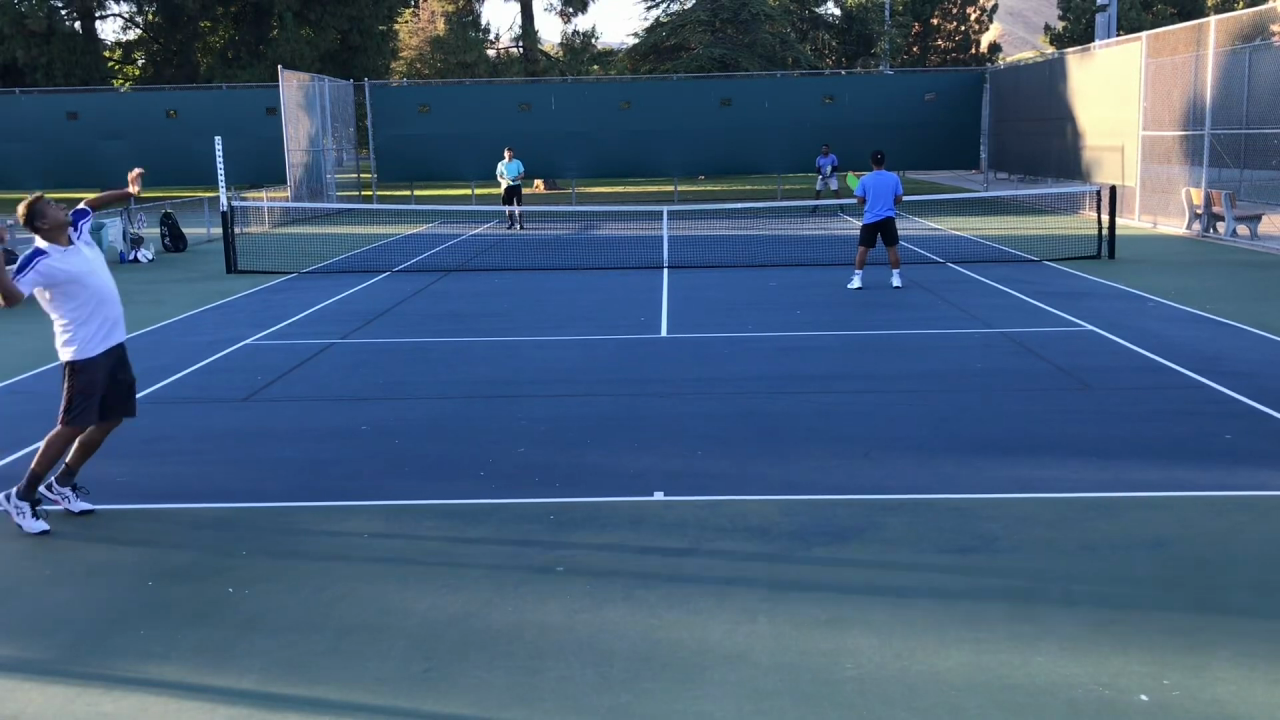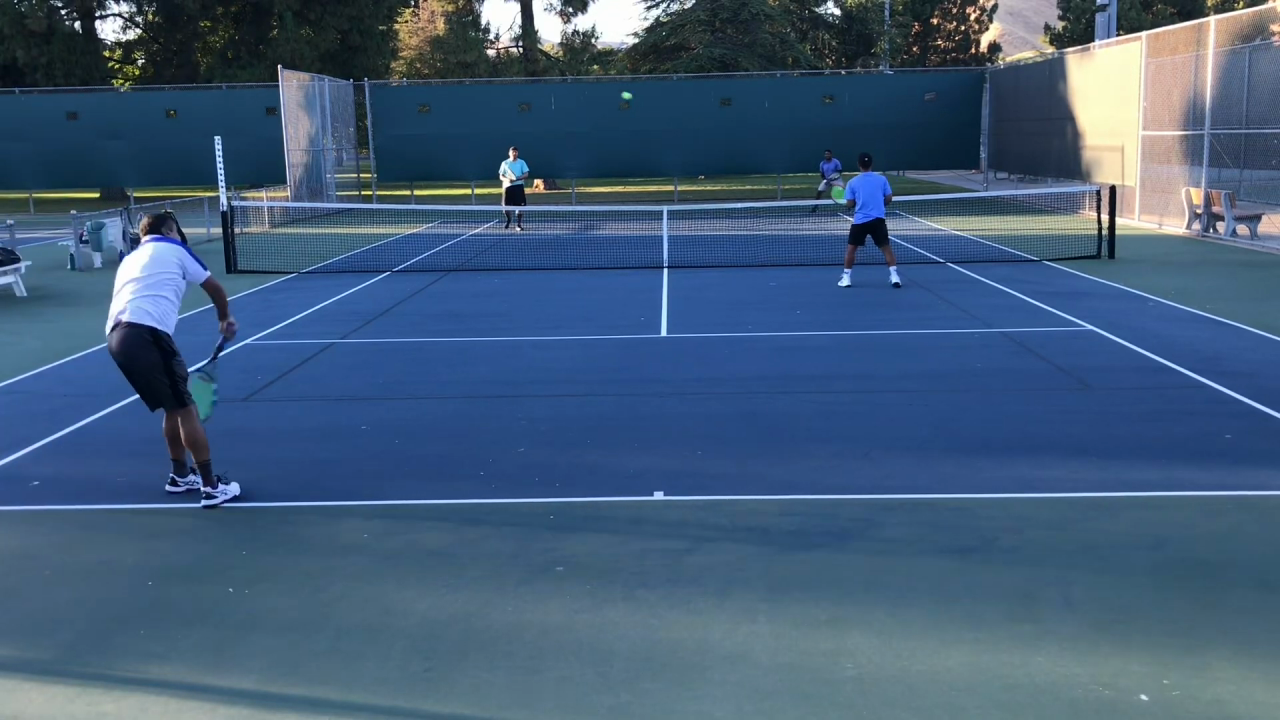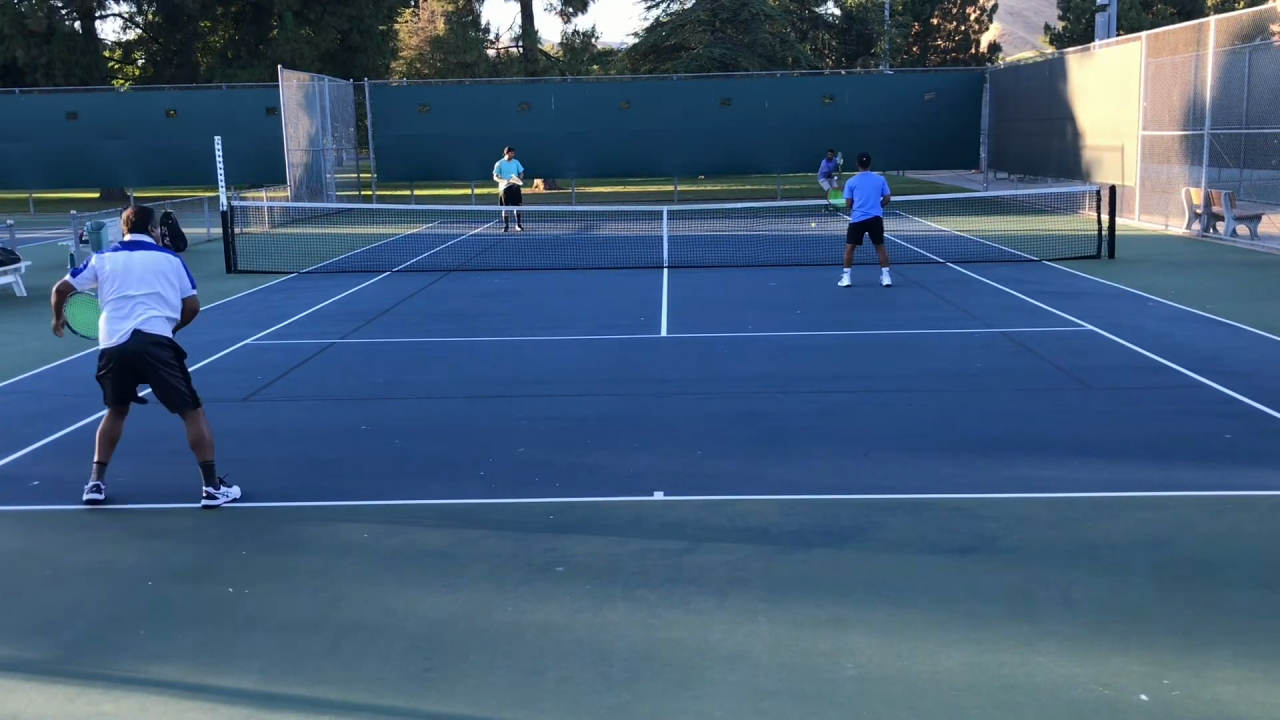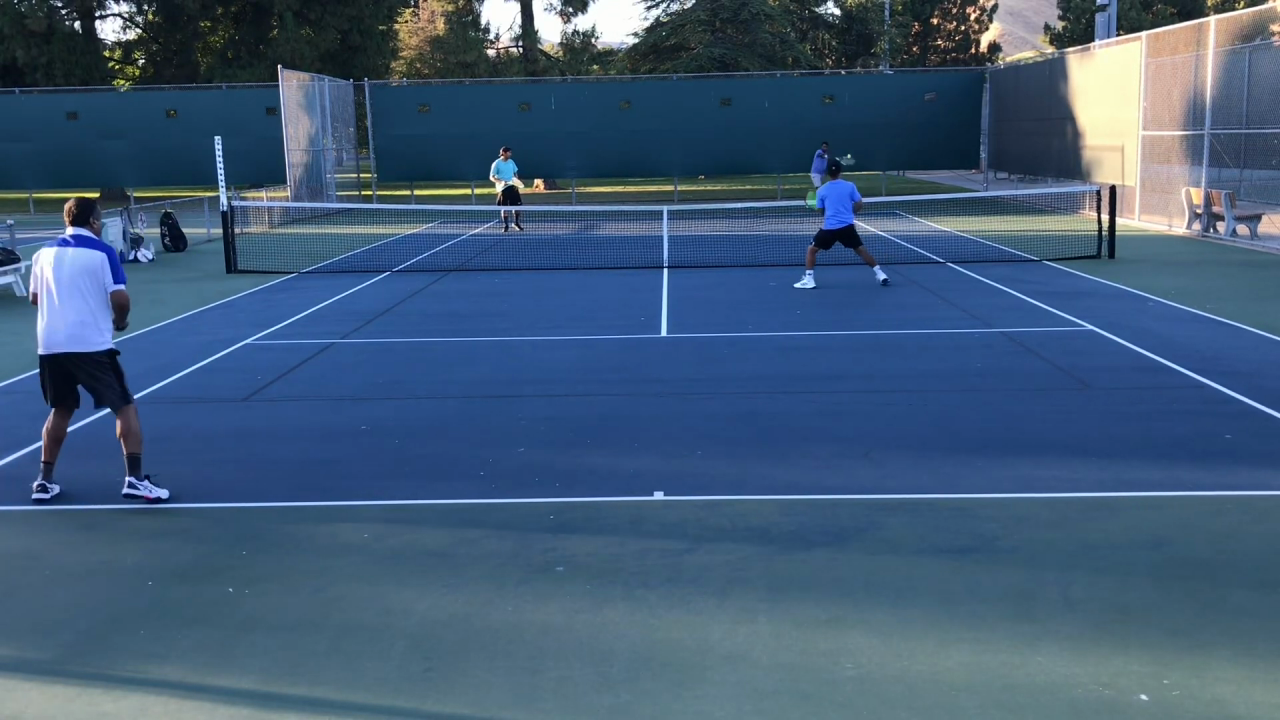
dt=0.5s
person 1, frame 1
left shoulder: (78, 230)
right shoulder: (37, 261)
left elbow: (91, 204)
left wrist: (127, 190)
left hip: (113, 344)
right hip: (86, 353)
left knee: (111, 418)
right knee: (72, 427)
left ankle: (62, 482)
person 1, frame 2
left shoulder: (130, 261)
right shoulder: (174, 249)
right elbow: (214, 288)
right wrist: (225, 317)
left hip: (120, 336)
right hip: (145, 334)
left knee: (174, 407)
right knee: (184, 408)
left ankle: (180, 474)
right ankle: (210, 485)
person 1, frame 3
left shoulder: (101, 259)
right shoulder: (170, 260)
left elbow: (61, 289)
right elbow: (192, 307)
left wrist: (58, 318)
right wrist: (169, 327)
left hip: (113, 347)
right hip: (154, 343)
left knee: (116, 410)
right knee: (192, 412)
left ankle: (96, 482)
right ankle: (212, 486)
person 1, frame 4
left shoulder: (43, 254)
right shoulder: (103, 253)
left elbow: (35, 298)
right elbow: (120, 302)
right wrist: (119, 320)
left hip: (50, 347)
right hip: (92, 346)
left knee: (61, 410)
right knee: (125, 408)
left ankle: (44, 481)
right ankle: (136, 479)
